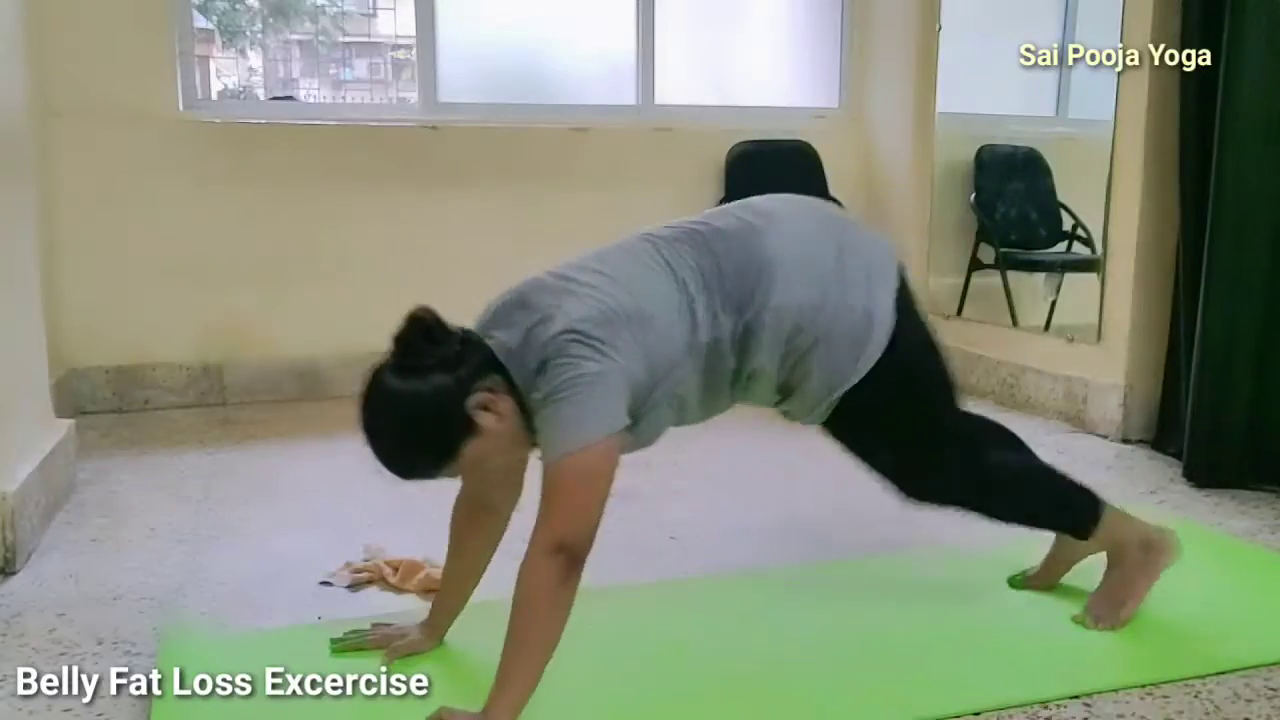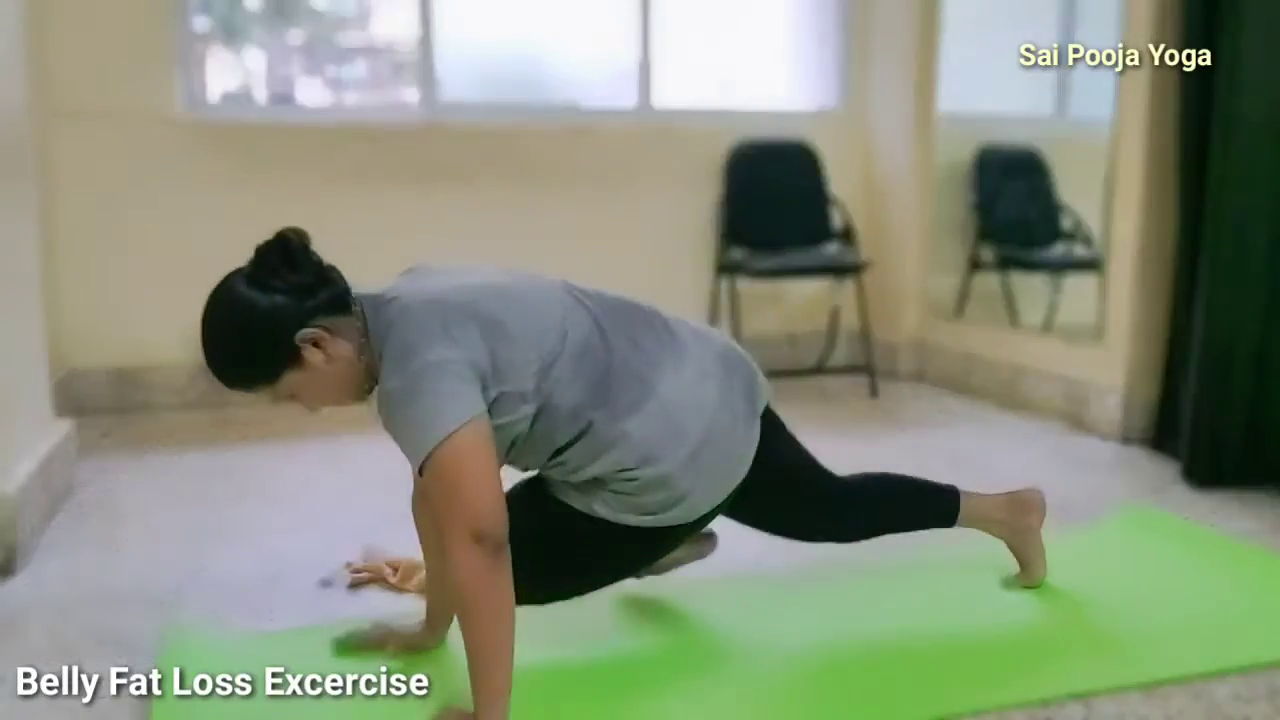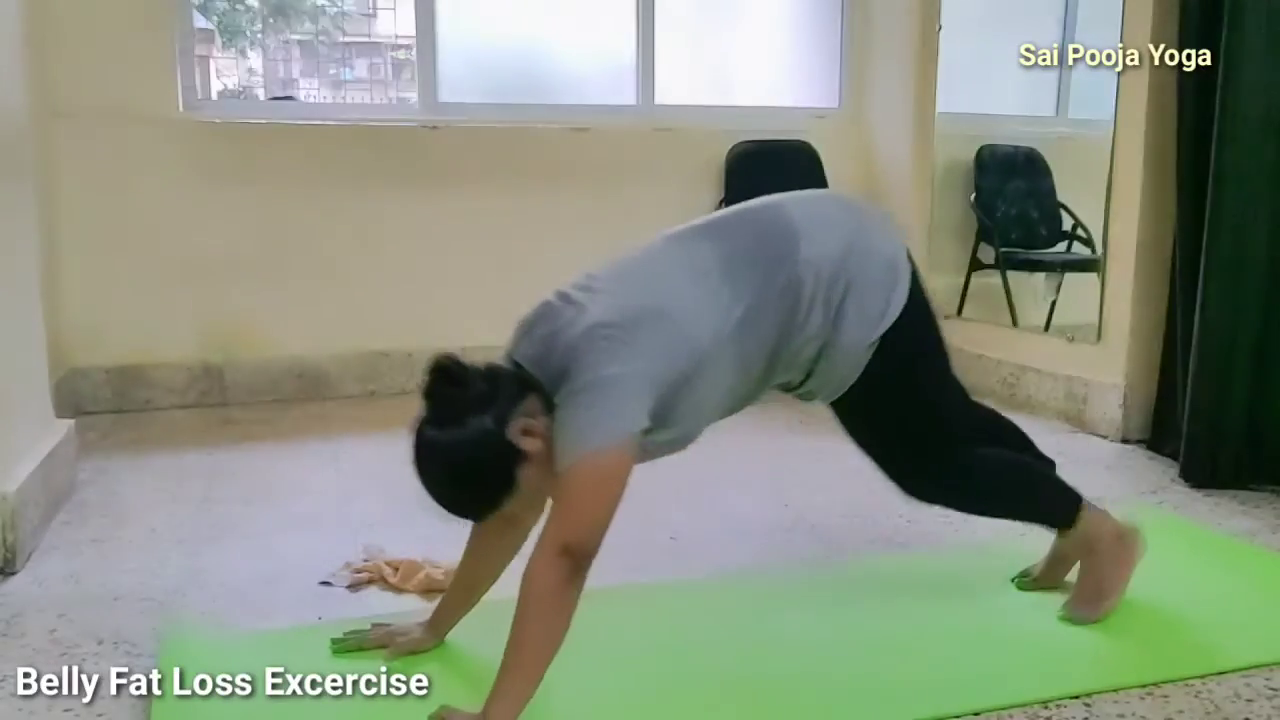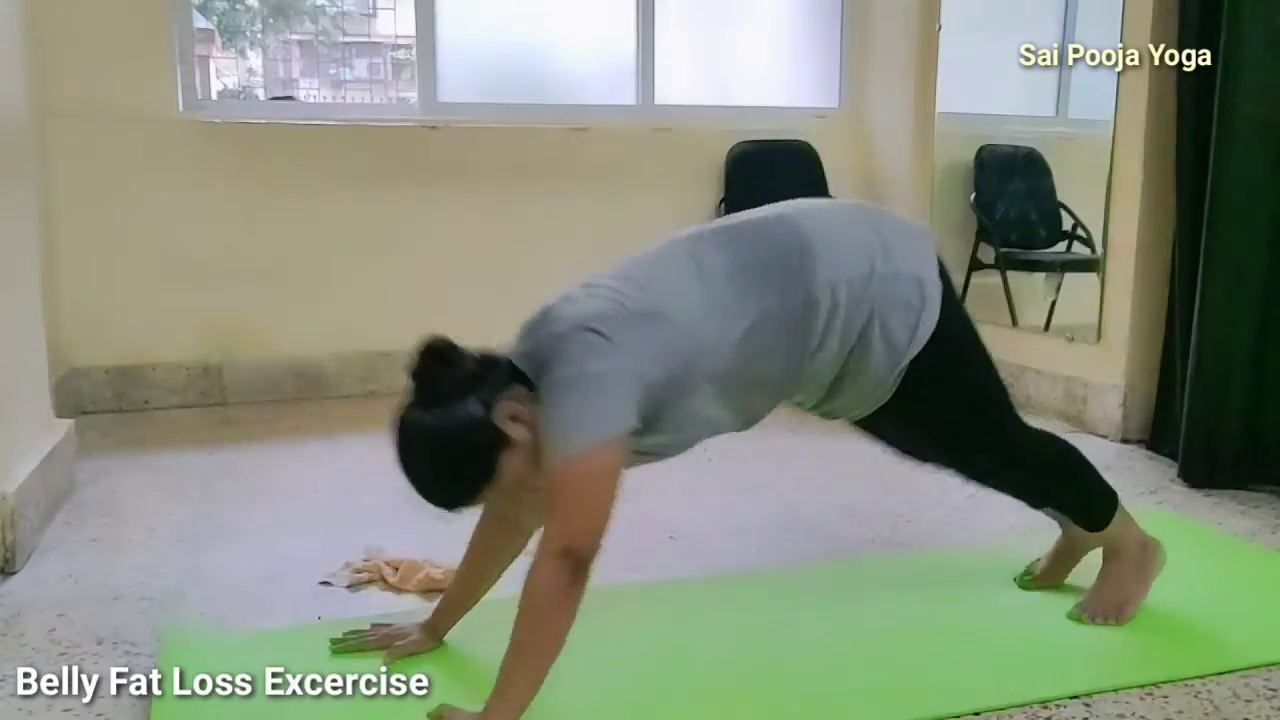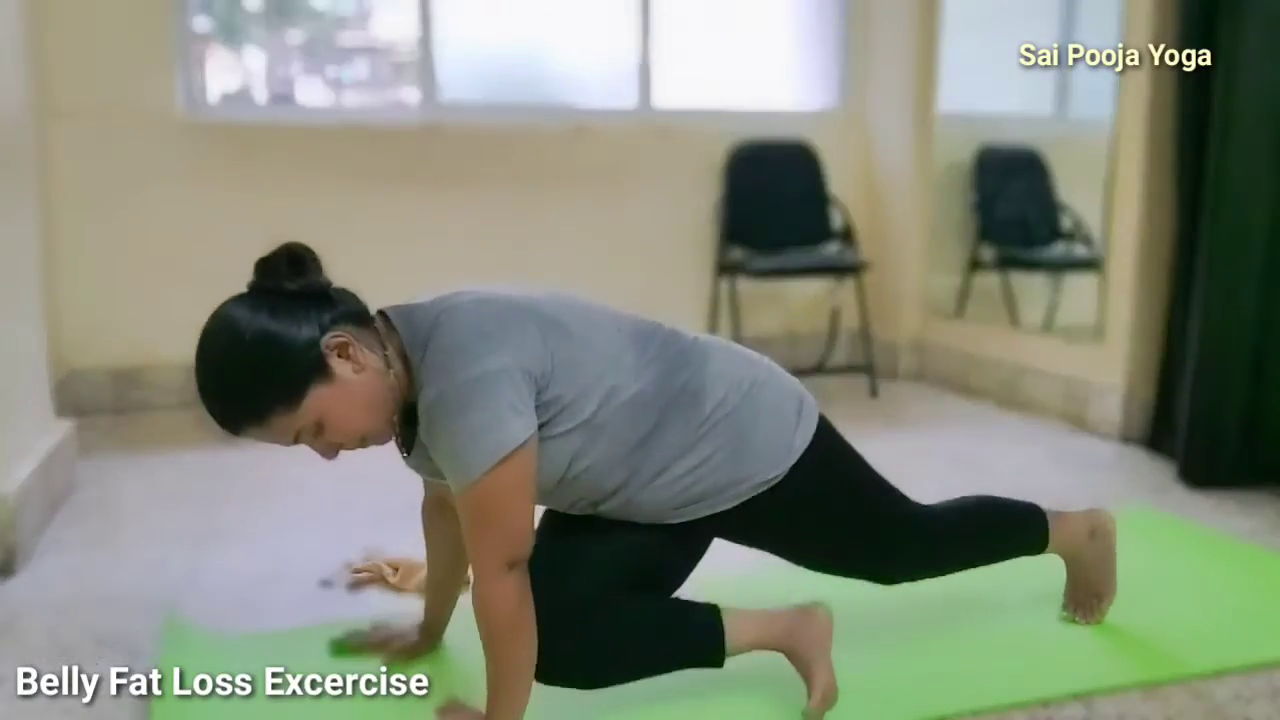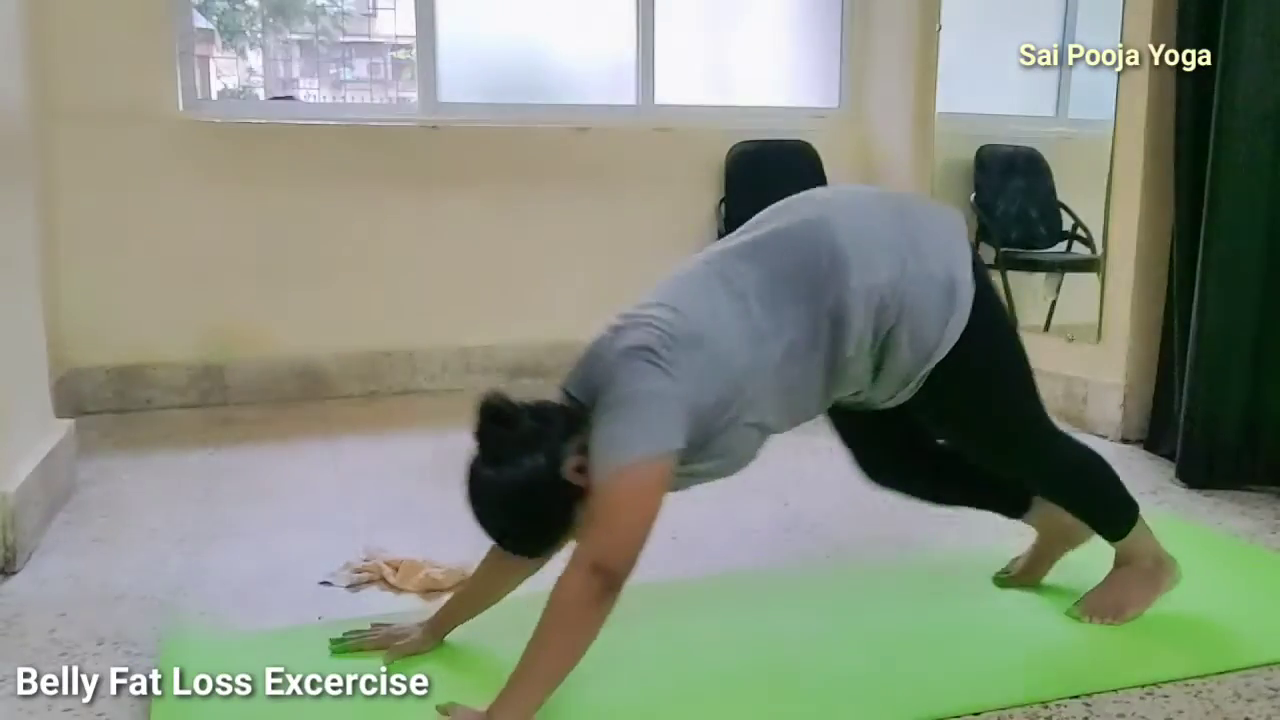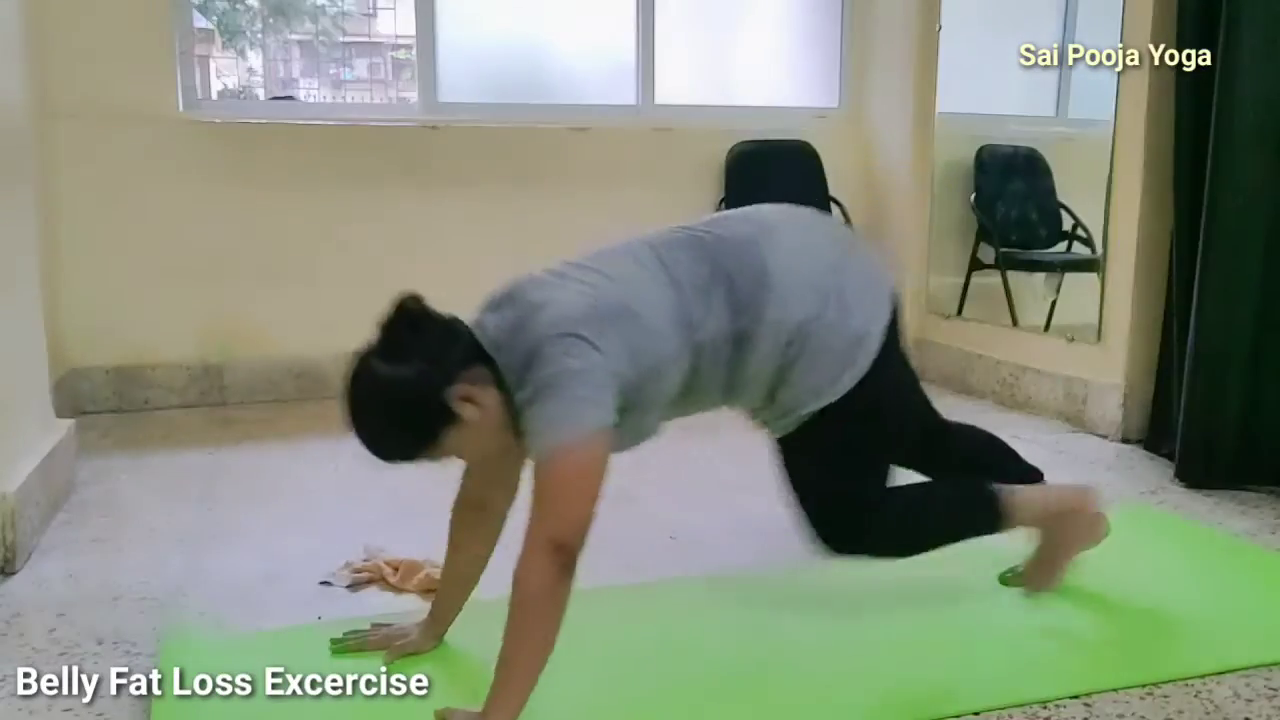
dt=0.7s
person 1, frame 1
left shoulder: (571, 375)
right shoulder: (493, 356)
left elbow: (559, 551)
right elbow: (485, 503)
right wrist: (431, 625)
left hip: (826, 301)
right hip: (791, 255)
left knee: (932, 473)
right knee: (932, 430)
left ankle: (1134, 538)
right ankle: (1078, 533)
person 1, frame 2
left shoulder: (416, 365)
right shoulder: (401, 314)
left elbow: (478, 545)
right elbow: (435, 491)
right wrist: (432, 626)
left hip: (673, 449)
right hip: (705, 386)
left knee: (514, 552)
right knee: (825, 506)
left ankle: (660, 537)
right ankle: (1008, 511)
person 1, frame 3
left shoulder: (599, 386)
right shoulder: (524, 383)
left elbow: (563, 558)
right elbow: (507, 510)
right wrist: (434, 625)
left hip: (847, 281)
right hip: (798, 261)
left knee: (935, 462)
right knee: (946, 424)
left ankle: (1106, 536)
right ankle: (1071, 532)
person 1, frame 4
left shoulder: (586, 378)
right shoulder: (523, 376)
left elbow: (564, 560)
right elbow: (512, 513)
right wrist: (433, 626)
left hip: (873, 294)
right hip: (815, 265)
left knee: (991, 440)
right knee: (945, 446)
left ankle: (1131, 546)
right ankle: (1077, 521)
person 1, frame 5
left shoulder: (465, 373)
right shoulder: (402, 366)
left elbow: (502, 570)
right elbow: (445, 508)
right wrist: (429, 630)
left hip: (746, 442)
right hip: (645, 476)
left knee: (899, 545)
right knee: (559, 643)
left ankle: (1076, 531)
right ankle: (777, 633)
person 1, frame 6
left shoulder: (636, 406)
right shoulder: (581, 415)
left elbow: (596, 576)
right elbow: (538, 528)
right wrist: (434, 627)
left hip: (911, 278)
right hip: (847, 264)
left knee: (1018, 443)
right knee: (896, 461)
left ankle: (1144, 555)
right ankle: (1055, 520)
person 1, frame 7
left shoulder: (560, 371)
right shoulder: (490, 346)
left elbow: (553, 553)
right elbow: (483, 498)
right wrist: (433, 627)
left hip: (819, 305)
right hip: (796, 264)
left knee: (848, 523)
right knee: (911, 435)
left ankle: (1049, 506)
right ankle: (1066, 514)
